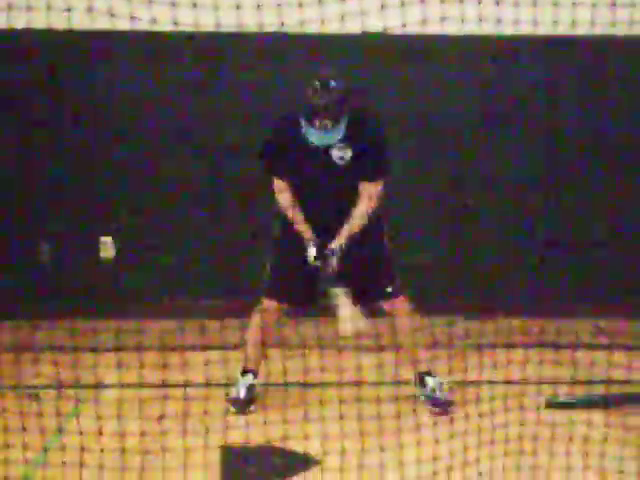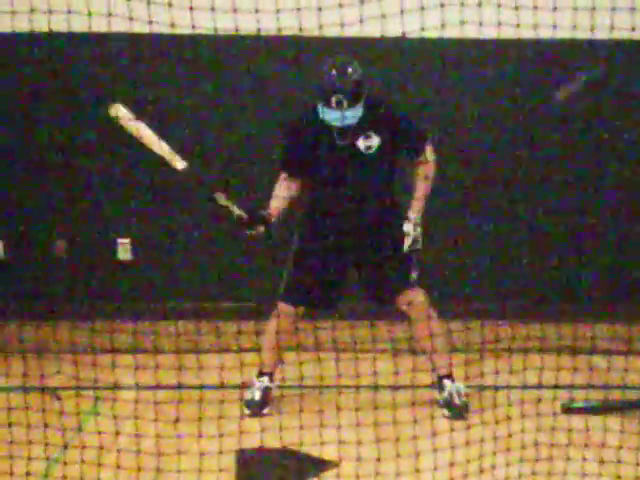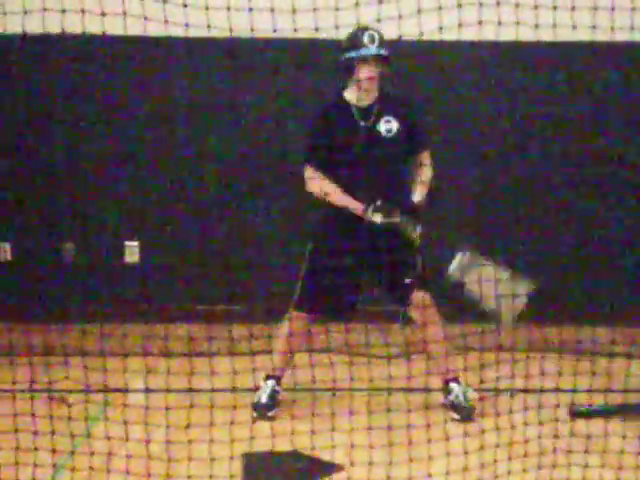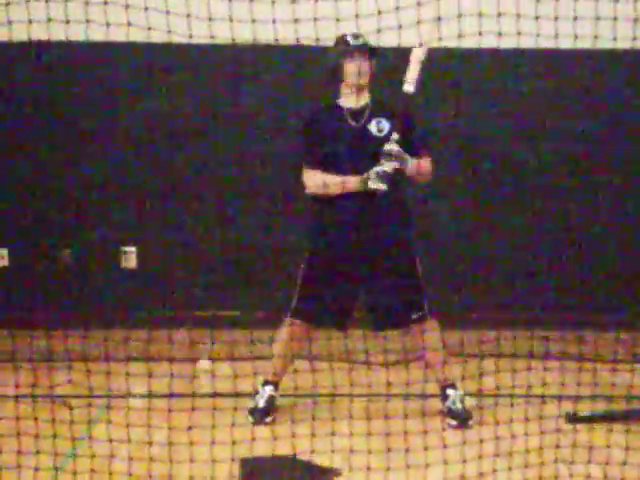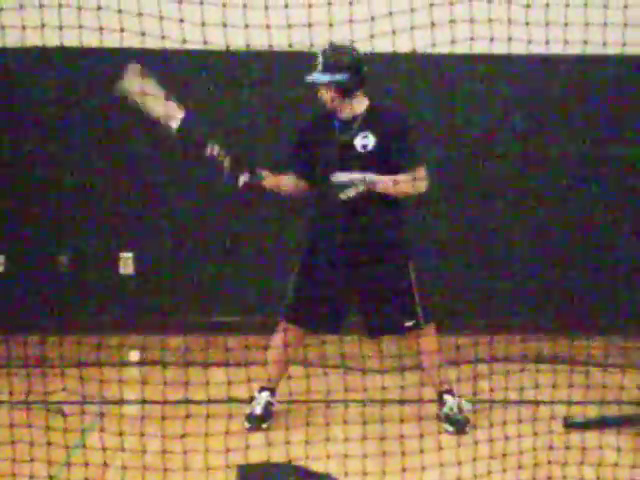
dt=0.7s
person 1, frame 1
left shoulder: (367, 129)
right shoulder: (285, 130)
left elbow: (370, 197)
right elbow: (282, 187)
left wrist: (339, 245)
right wrist: (309, 238)
left hip: (358, 229)
right hip: (302, 228)
left knee: (396, 301)
right knee: (271, 304)
left ankle: (426, 378)
right ankle: (248, 379)
person 1, frame 2
left shoulder: (388, 118)
right shoulder: (304, 127)
left elbow: (425, 159)
right elbow: (291, 178)
left wrist: (414, 215)
right wrist: (270, 214)
left hip: (381, 228)
right hip: (323, 230)
left knee: (416, 301)
right knee: (287, 307)
left ankle: (447, 383)
right ankle: (263, 382)
person 1, frame 3
left shoulder: (402, 109)
right shoulder: (328, 116)
left elbow: (422, 160)
right elbow: (314, 180)
left wrist: (416, 199)
right wrist: (363, 208)
left hip: (394, 230)
right hip: (340, 231)
left knee: (422, 303)
right knee: (302, 310)
left ankle: (452, 385)
right ankle: (272, 383)
person 1, frame 4
left shoulder: (392, 116)
right shoulder: (319, 121)
left elbow: (426, 172)
right elbow: (312, 182)
left wrist: (403, 162)
right wrist: (363, 179)
left hip: (389, 238)
right hip: (334, 239)
left knee: (420, 316)
right knee: (300, 318)
left ankle: (449, 392)
right ankle: (269, 389)
person 1, frame 5
left shoulder: (390, 122)
right shoulder: (316, 127)
left elbow: (418, 181)
right elbow: (303, 181)
left wrist: (368, 180)
right wrist: (264, 179)
left hip: (382, 245)
right hip: (328, 244)
left knee: (416, 323)
right knee: (294, 321)
left ankle: (448, 398)
right ankle: (266, 396)
